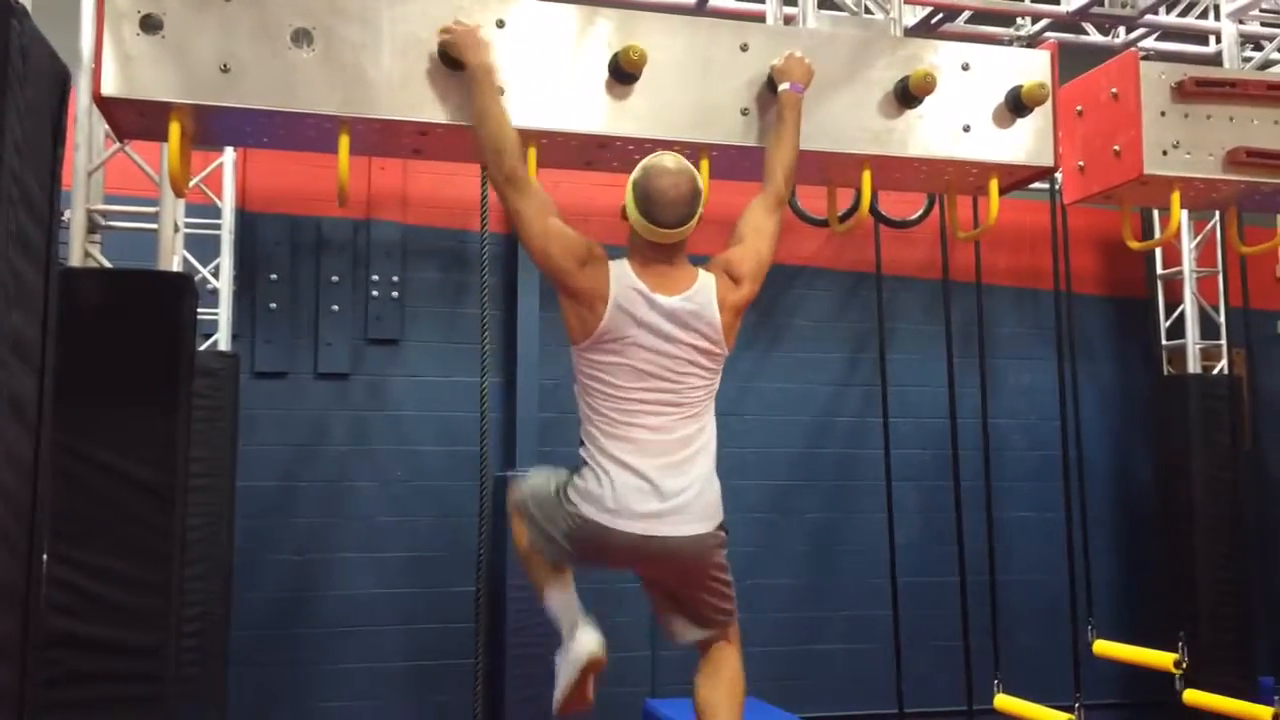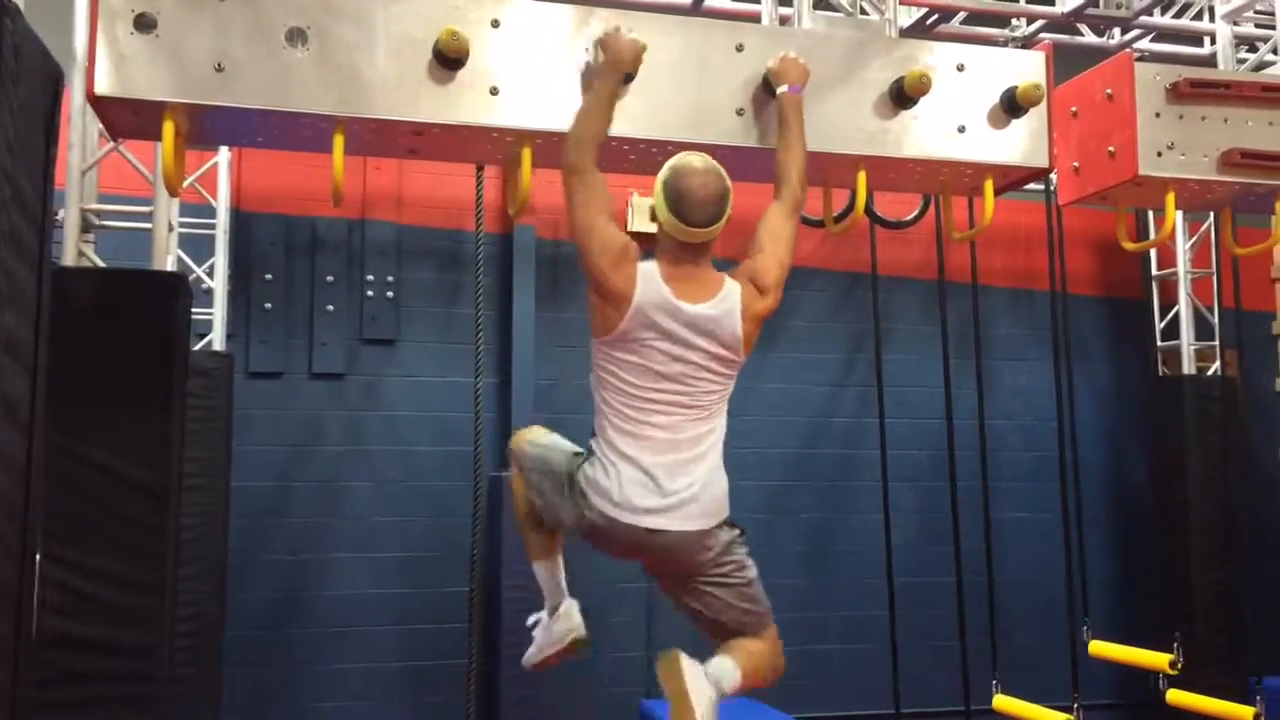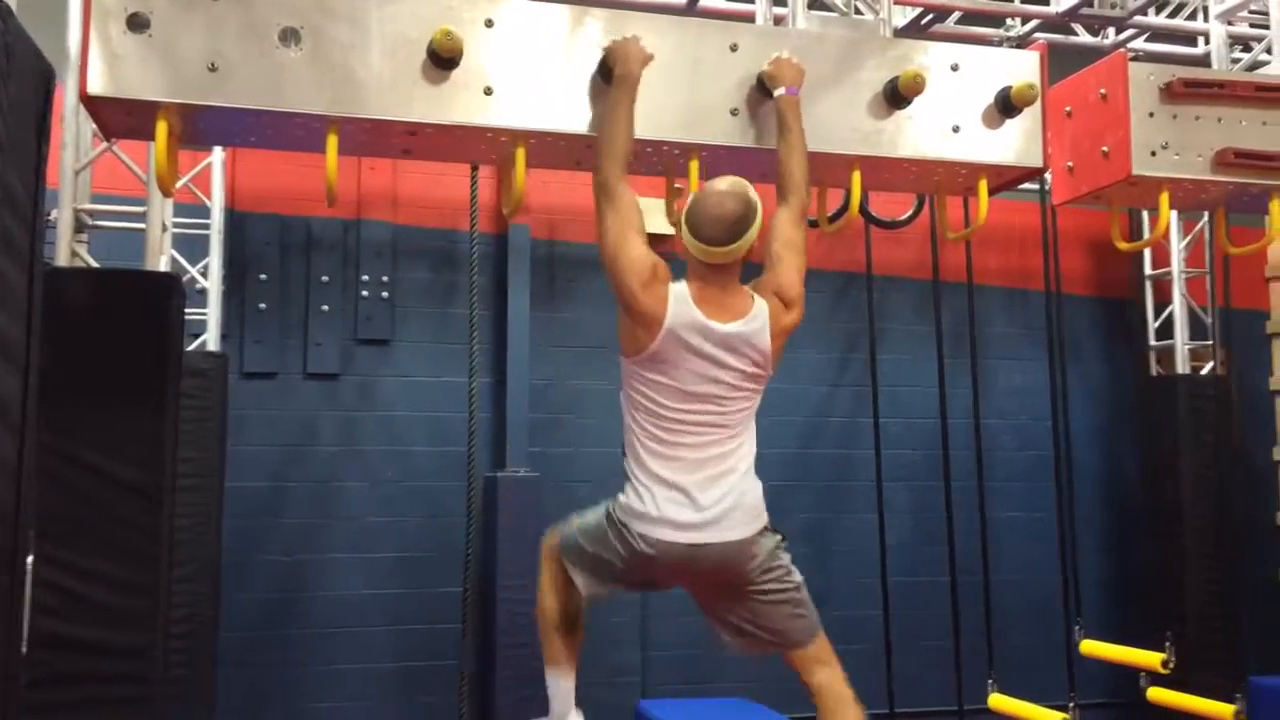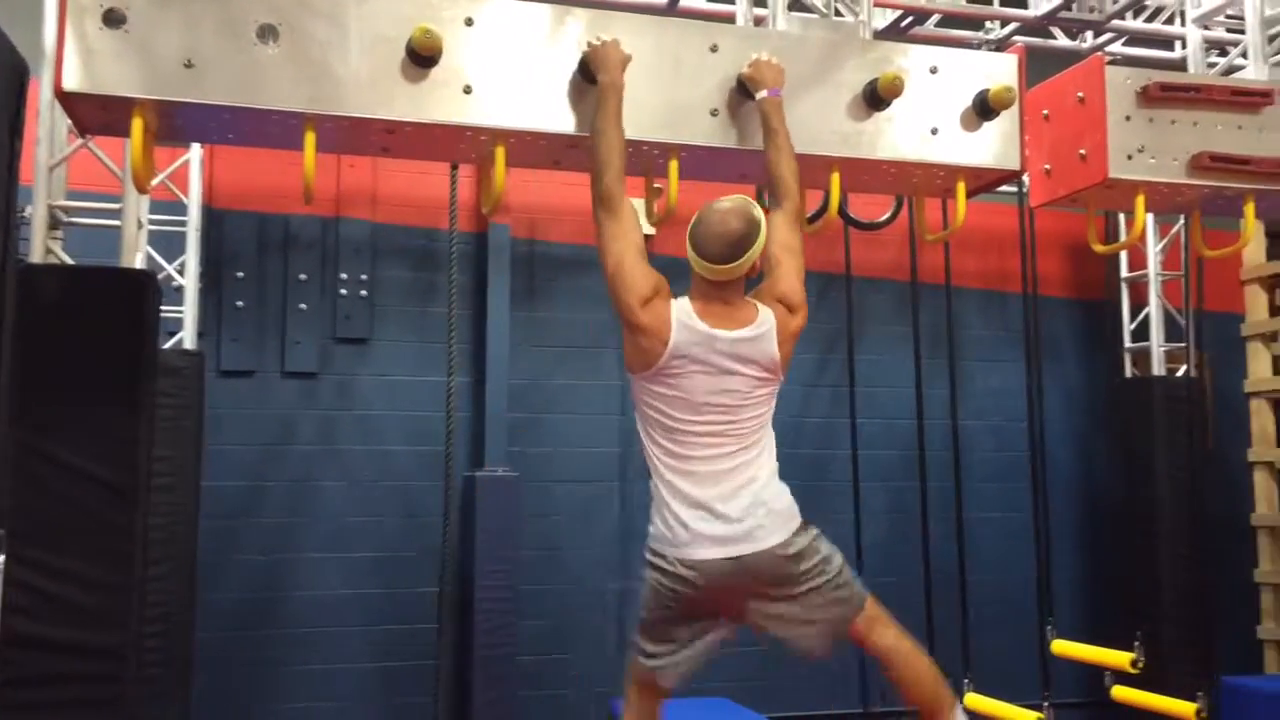
dt=0.2s
person 1, frame 1
left shoulder: (590, 284)
right shoulder: (728, 291)
left elbow: (508, 176)
right elbow: (776, 193)
left wrist: (480, 66)
right wrist: (791, 93)
left hip: (600, 520)
right hip: (689, 532)
left knee: (526, 498)
right knee: (721, 648)
left ankle: (573, 631)
person 1, frame 2
left shoulder: (621, 282)
right shoulder: (754, 298)
left elbow: (579, 167)
right elbow: (790, 197)
left wrist: (611, 71)
right wrist: (791, 95)
left hip: (605, 510)
right hip: (700, 529)
left knee: (529, 451)
right knee: (762, 650)
left ankle: (561, 610)
person 1, frame 3
left shoulder: (645, 305)
right shoulder: (775, 314)
left elbow: (610, 186)
right elbow: (796, 203)
left wrist: (627, 79)
right wrist: (789, 99)
left hip: (643, 537)
right hip: (740, 542)
left knee: (556, 550)
person 1, frame 4
left shoulder: (651, 320)
right shoulder: (780, 322)
left elbow: (611, 199)
right elbow: (789, 205)
left wrist: (610, 85)
right wrist: (771, 101)
left hip: (683, 562)
right hip: (775, 546)
right knee: (877, 630)
